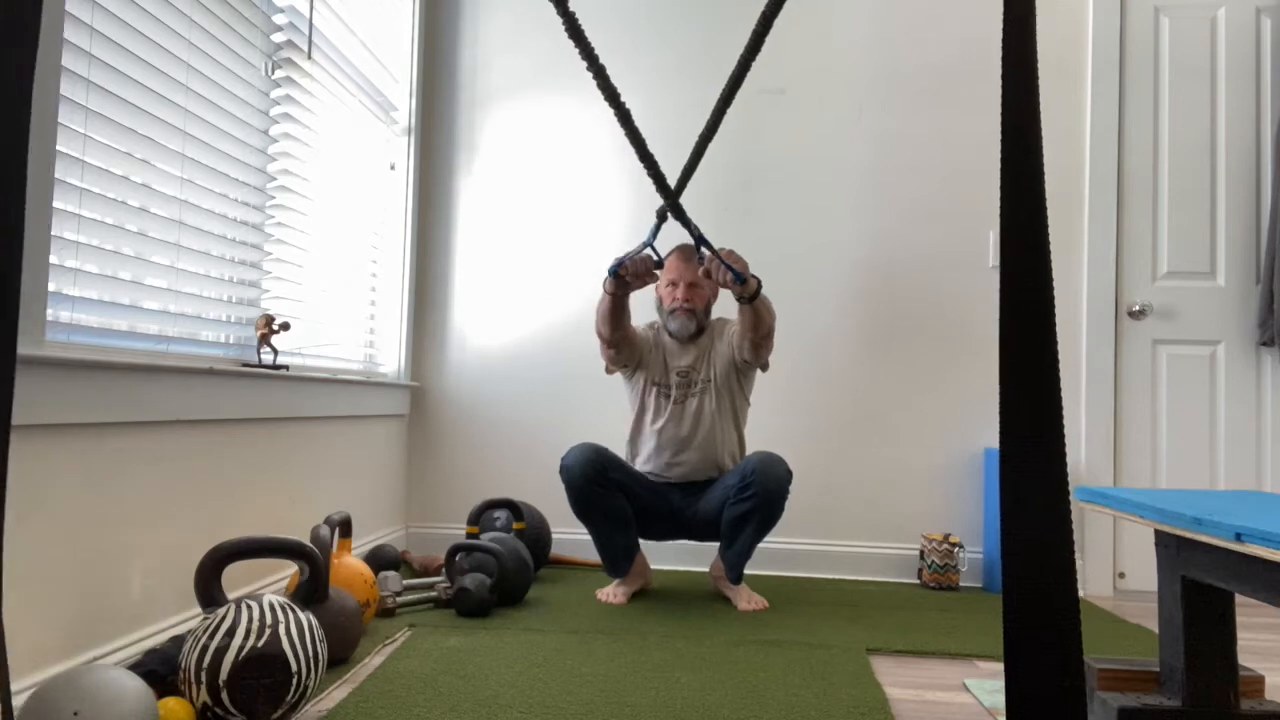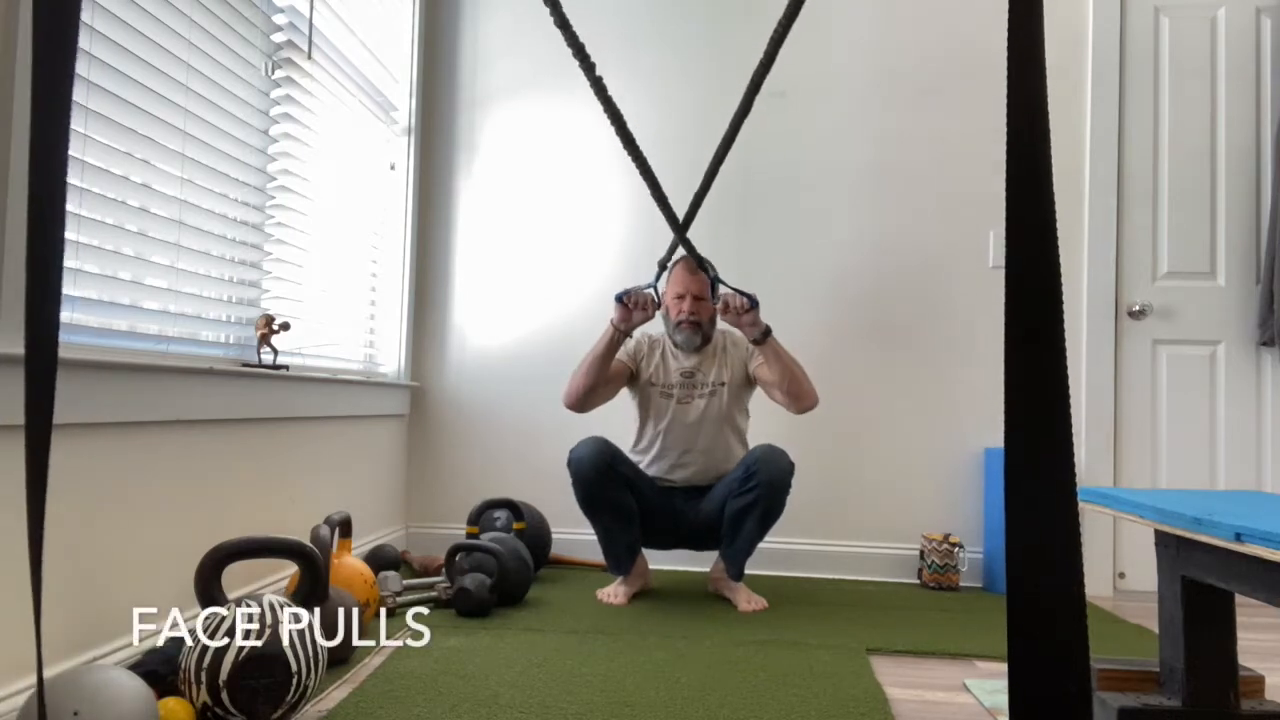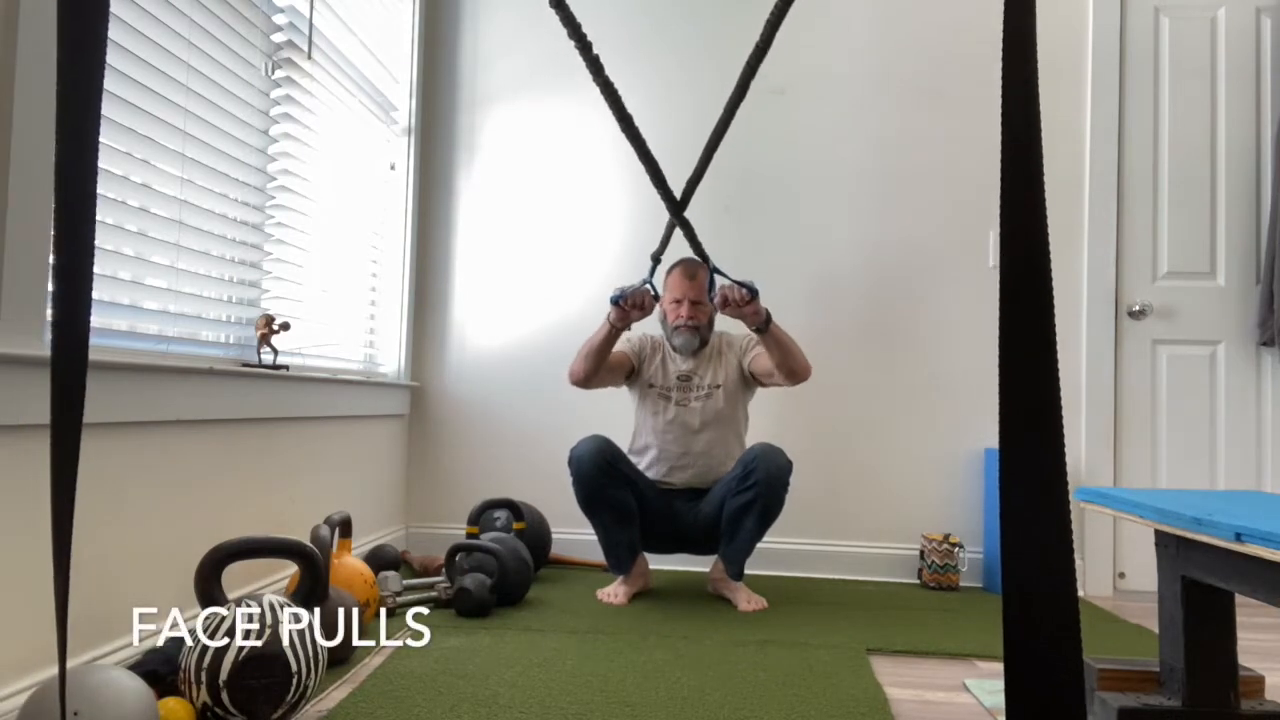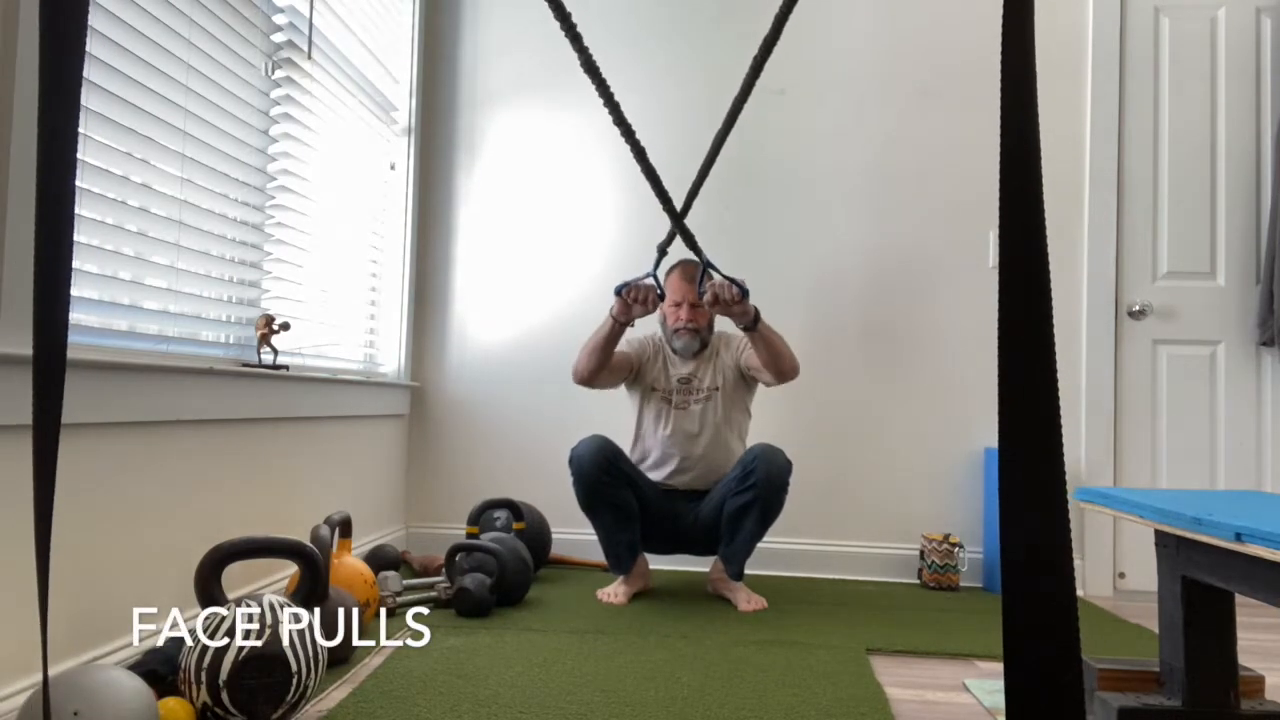
dt=1s
person 1, frame 1
left shoulder: (731, 341)
right shoulder: (640, 344)
left elbow: (761, 331)
right elbow: (610, 334)
left wrist: (747, 288)
right wrist: (616, 288)
left hip: (715, 498)
right hip: (648, 496)
left knee: (770, 471)
right knee: (580, 462)
left ankle: (728, 573)
right ankle: (629, 571)
person 1, frame 2
left shoulder: (740, 350)
right shoulder: (641, 349)
left elbow: (803, 401)
right elbow: (576, 400)
left wrist: (757, 331)
right wrist: (618, 329)
left hip: (716, 505)
right hip: (651, 503)
left knee: (772, 462)
right knee: (588, 455)
left ankle: (728, 574)
right ankle: (630, 571)
person 1, frame 3
left shoulder: (738, 351)
right shoulder: (641, 351)
left elbow: (796, 371)
right elbow: (581, 374)
left wrist: (759, 319)
right wrist: (616, 321)
left hip: (715, 510)
right hip: (651, 507)
left knee: (770, 460)
right knee: (589, 453)
left ankle: (727, 574)
right ankle: (630, 570)
person 1, frame 4
left shoulder: (735, 351)
right shoulder: (643, 351)
left elbow: (785, 371)
right elbow: (585, 374)
left wrist: (747, 318)
right wrist: (619, 317)
left hip: (715, 512)
right hip: (651, 508)
left knee: (770, 461)
right knee: (590, 453)
left ankle: (727, 573)
right ankle: (630, 570)
